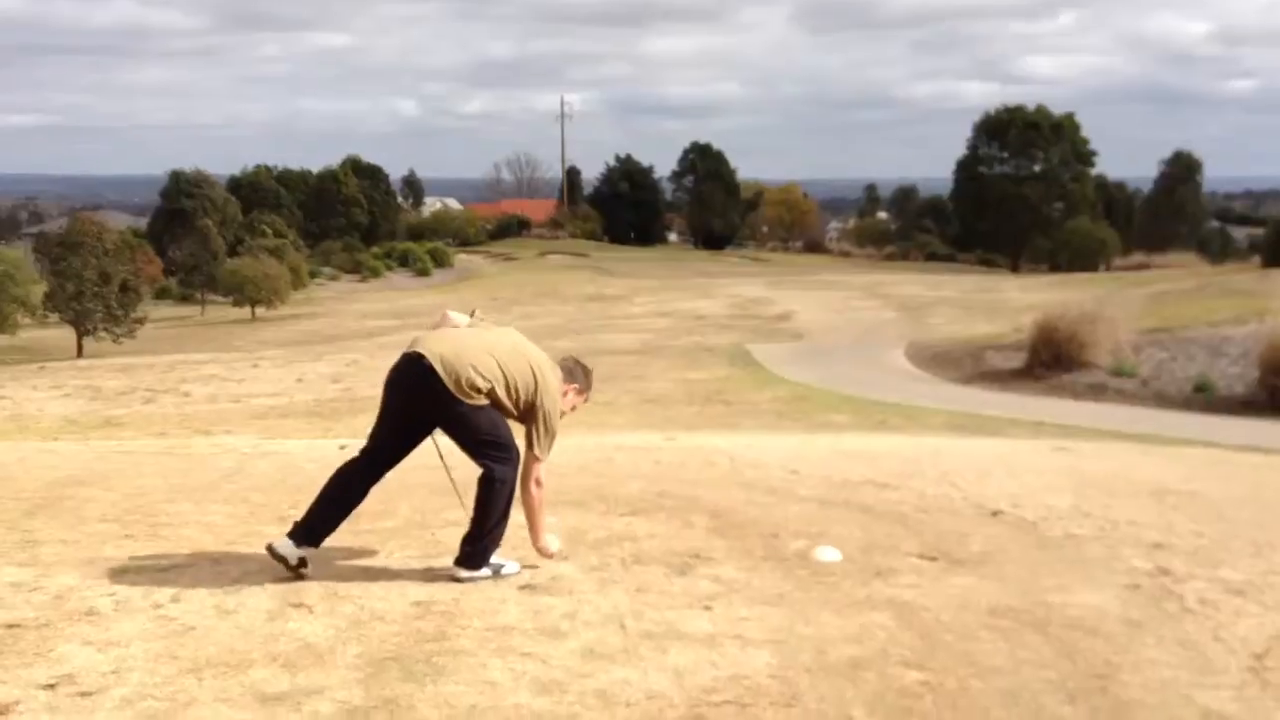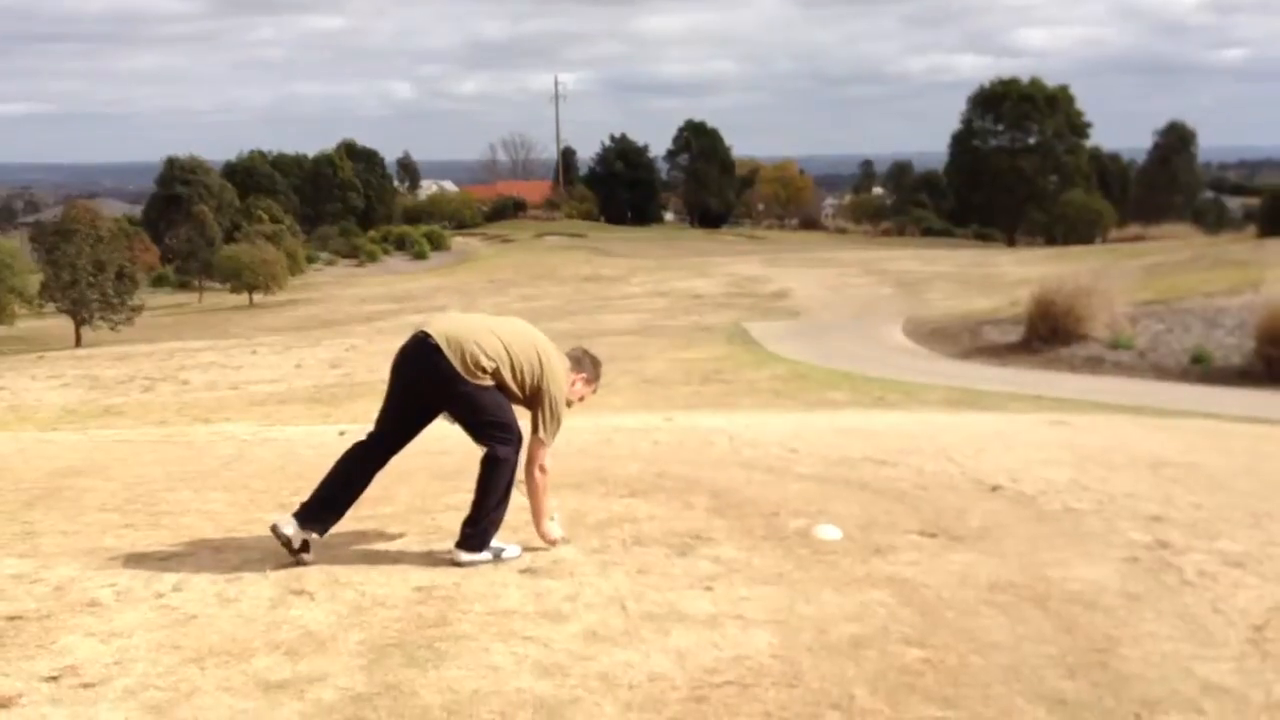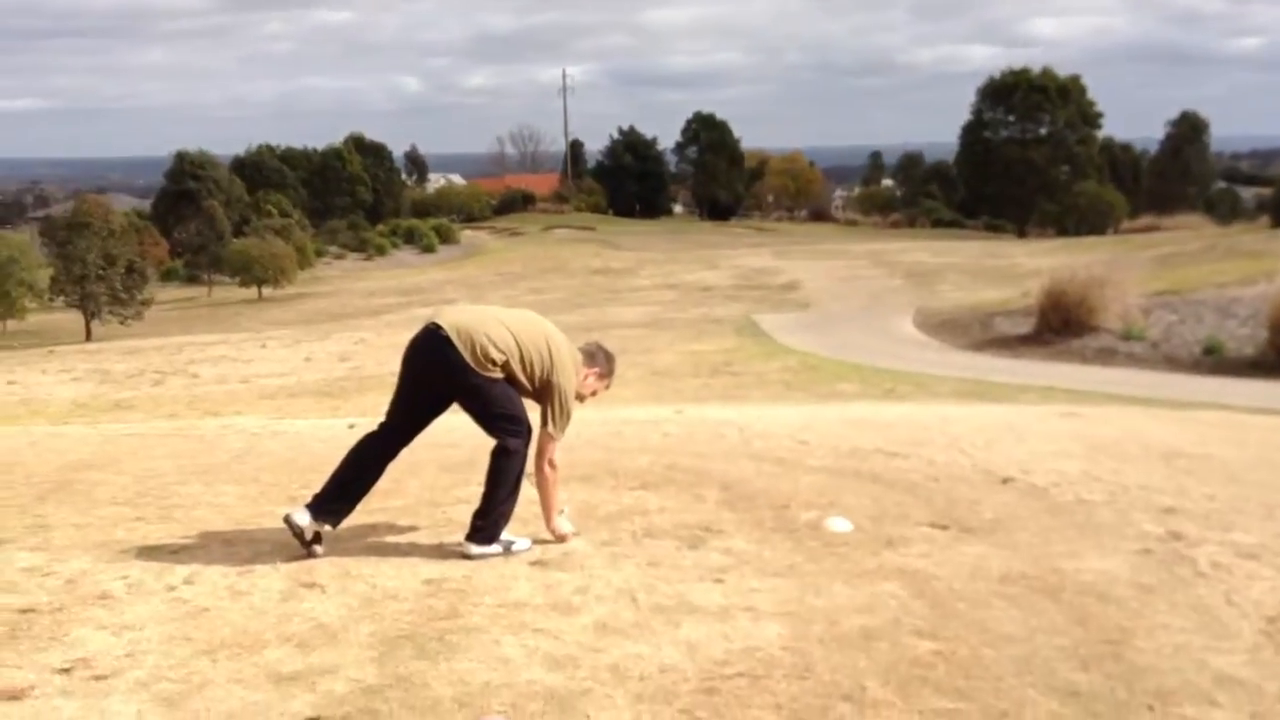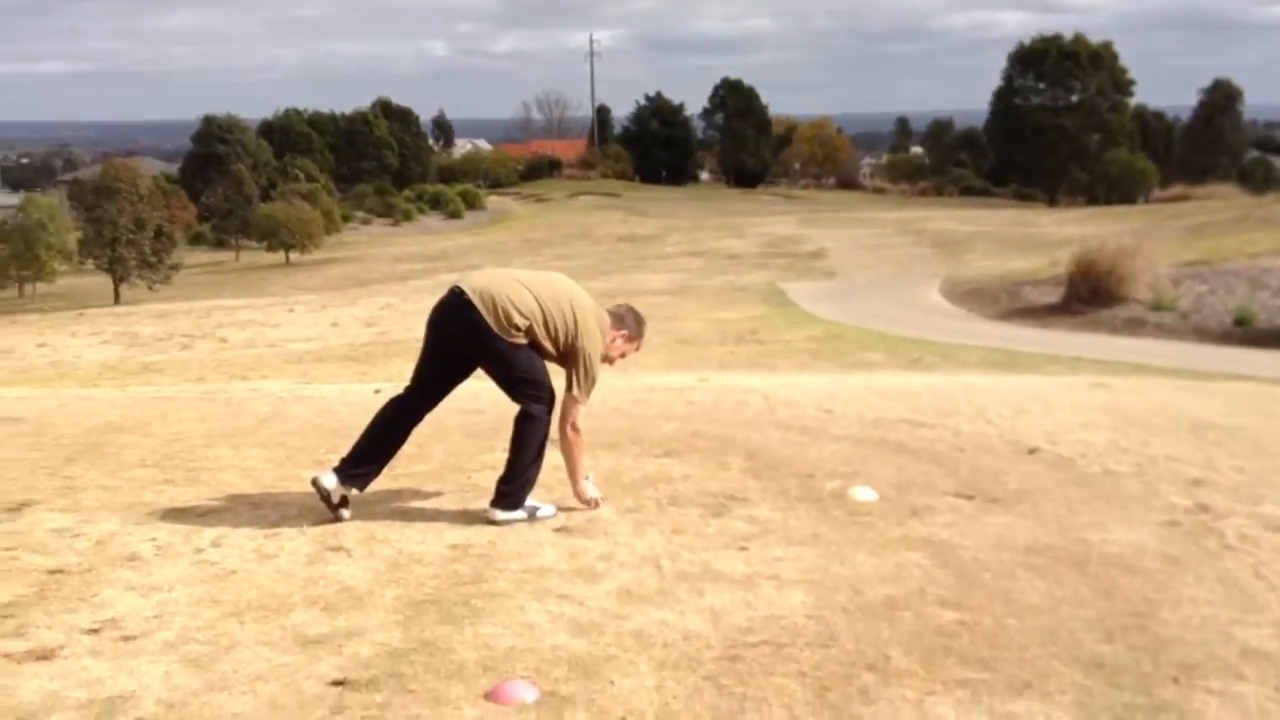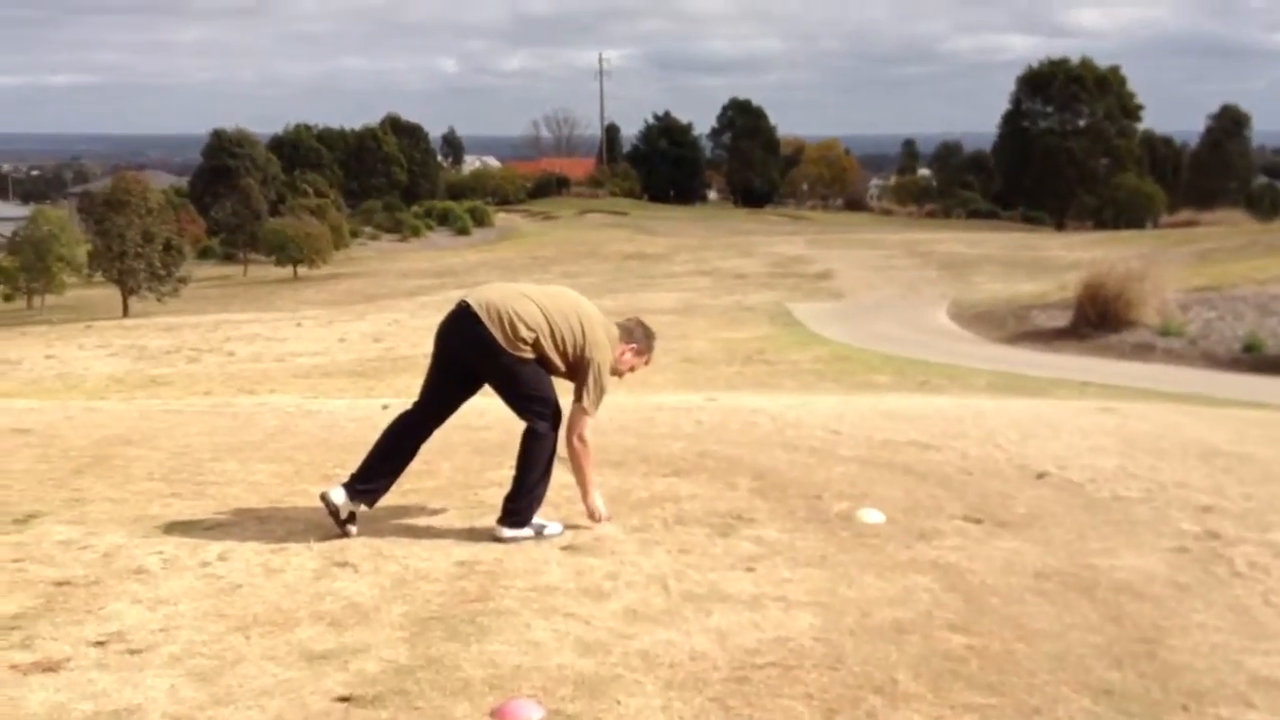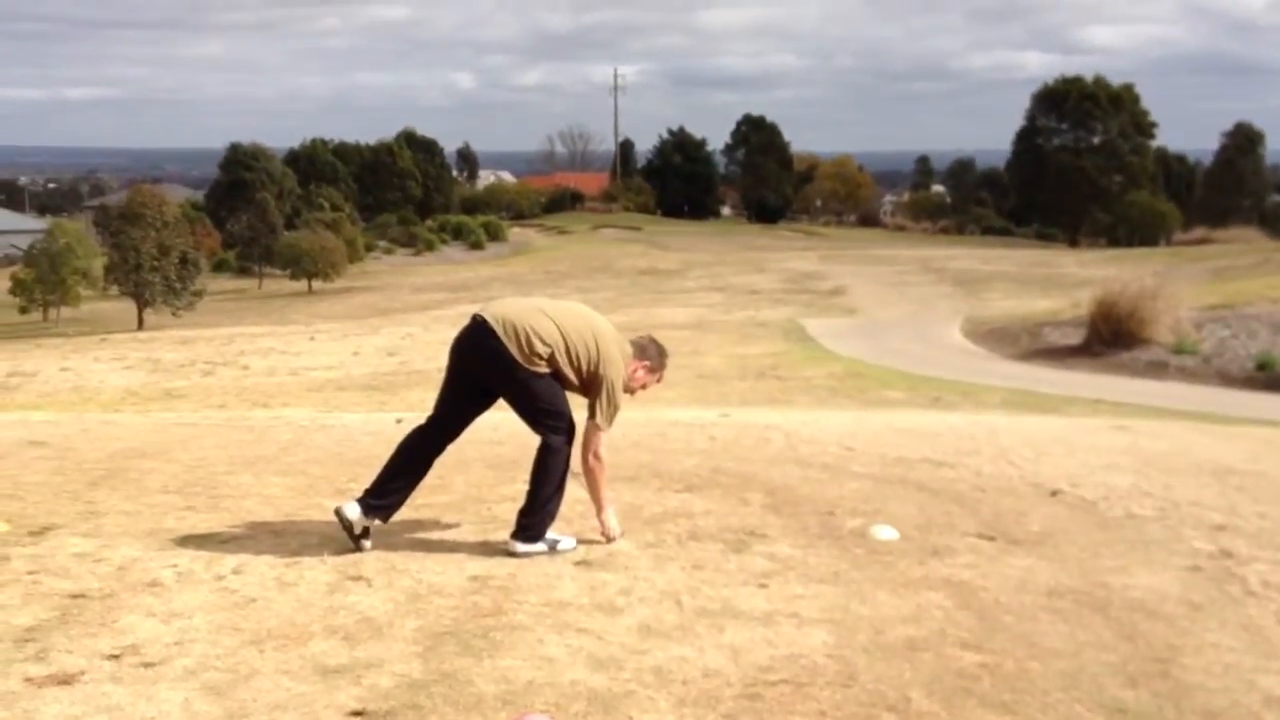
dt=0.4s
person 1, frame 1
left shoulder: (510, 337)
right shoulder: (548, 393)
left elbow: (449, 318)
right elbow: (532, 479)
right wrist: (540, 537)
left hip: (411, 364)
right hip: (454, 382)
left knee: (374, 459)
right knee: (502, 462)
left ankle: (297, 543)
right ankle: (474, 562)
person 1, frame 2
left shoulder: (537, 349)
right shoulder: (555, 380)
left elbow: (457, 319)
right elbow: (537, 465)
right wrist: (544, 524)
left hip: (420, 346)
right hip: (459, 363)
left knee: (380, 442)
right knee: (505, 444)
left ankle: (301, 525)
right ankle: (475, 545)
person 1, frame 3
left shoulder: (552, 345)
right shoulder: (565, 374)
right elbow: (546, 459)
right wrist: (554, 519)
left hip: (432, 337)
right hip: (468, 354)
left knee: (392, 433)
right knee: (515, 436)
left ankle: (314, 516)
right ankle: (485, 537)
person 1, frame 4
left shoulder: (582, 310)
right shoulder: (591, 338)
right elbow: (570, 423)
right wrist: (581, 483)
left hip: (457, 301)
right hip: (492, 318)
left knee: (417, 397)
right knee: (538, 402)
left ankle: (342, 479)
right ankle: (511, 503)
person 1, frame 5
left shoulder: (592, 324)
right shoulder: (600, 351)
right elbow: (577, 435)
right wrist: (590, 494)
left hip: (465, 316)
right hip: (500, 333)
left knee: (425, 413)
right knee: (545, 419)
left ankle: (351, 495)
right ankle: (517, 521)
person 1, frame 6
left shoulder: (606, 341)
right shoulder: (613, 366)
right elbow: (592, 452)
right wrist: (604, 511)
left hip: (480, 331)
right hip: (516, 348)
left knee: (439, 428)
right knee: (559, 434)
left ankle: (365, 510)
right ankle: (531, 535)
